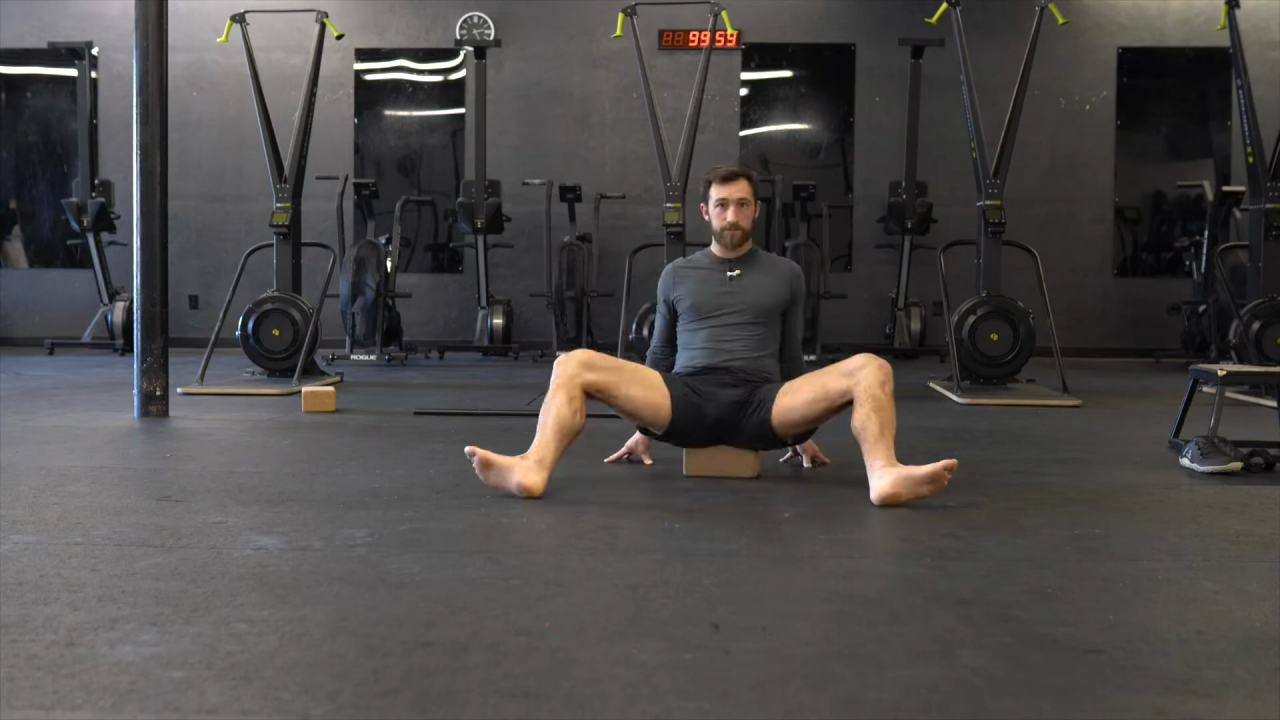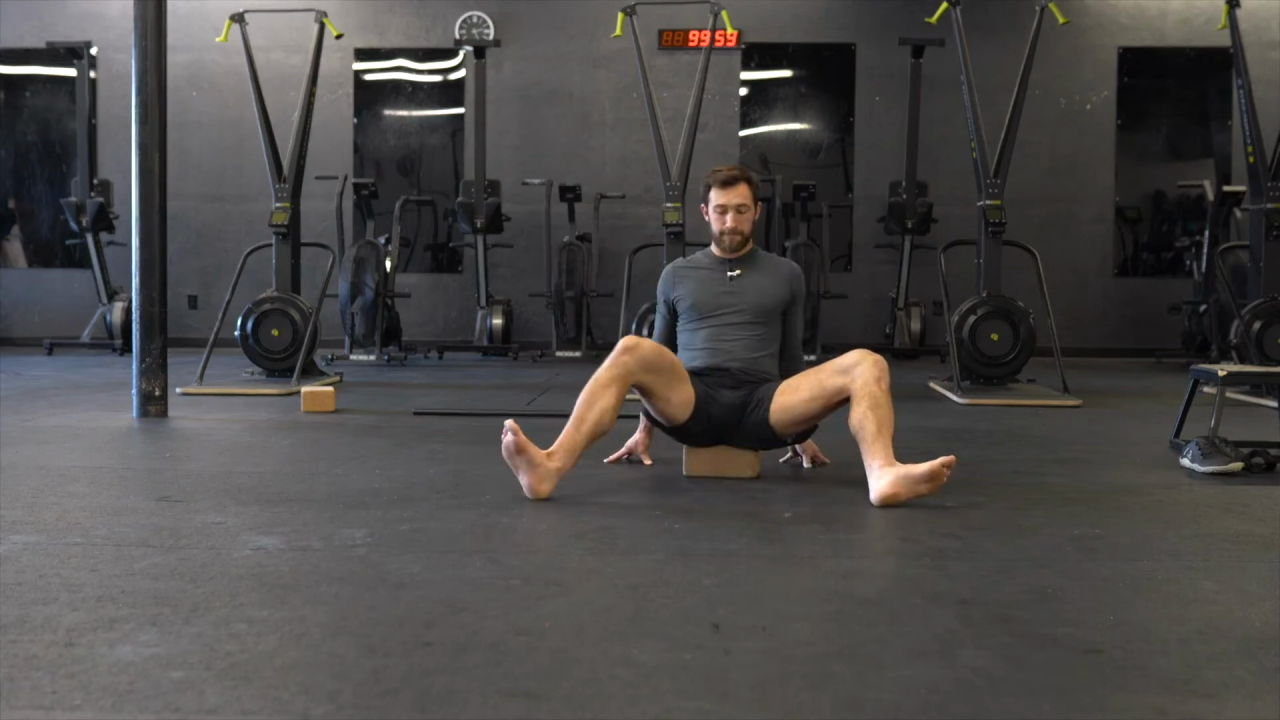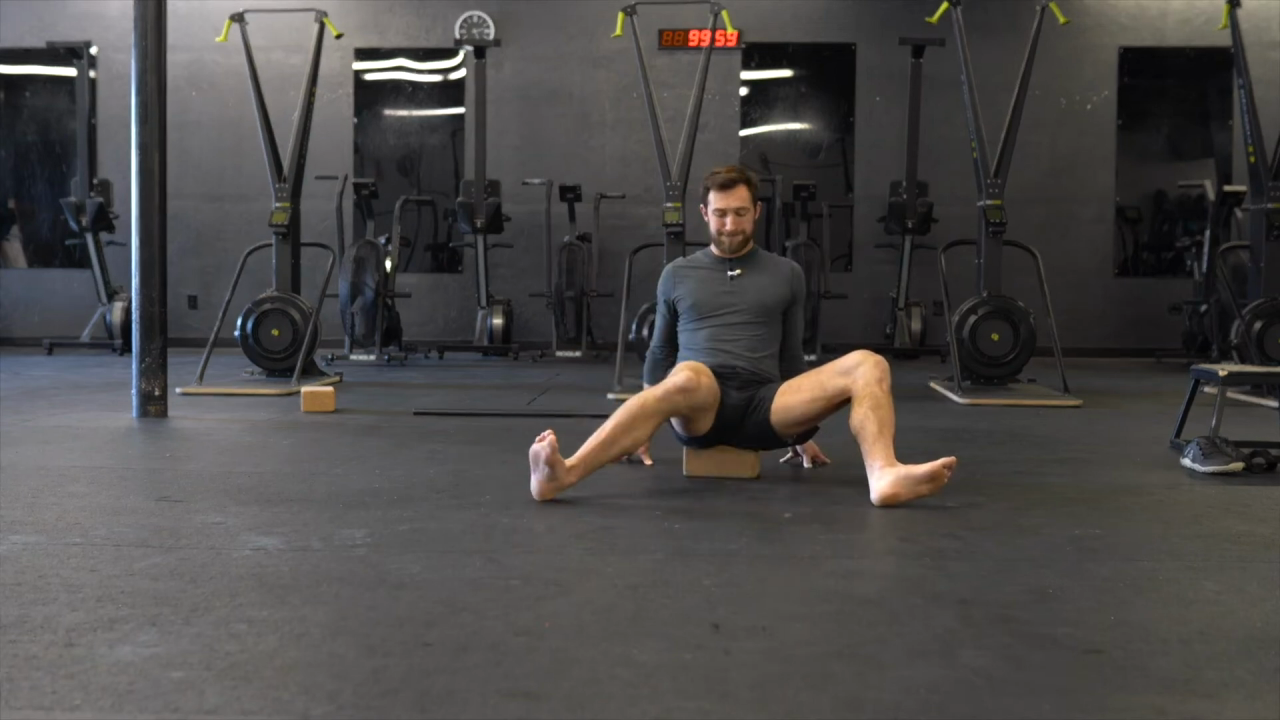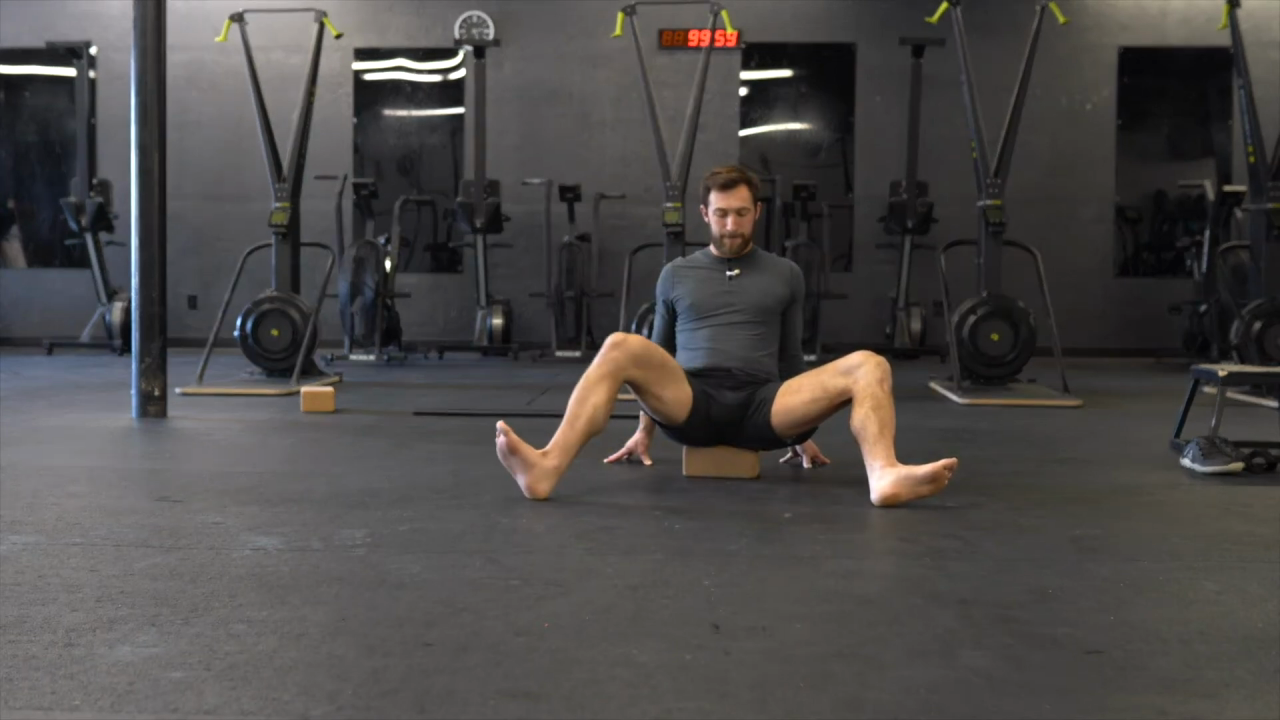
dt=0.5s
person 1, frame 1
left shoulder: (785, 276)
right shoulder: (676, 276)
left elbow: (792, 359)
right elbow: (661, 353)
left wrist: (800, 429)
right wrist: (643, 427)
left hip: (757, 407)
right hip: (688, 404)
left knee: (869, 369)
right knee: (574, 366)
left ankle: (884, 476)
right ankle: (535, 470)
person 1, frame 2
left shoulder: (785, 275)
right shoulder: (677, 275)
left elbow: (790, 358)
right elbow: (662, 354)
left wrist: (801, 429)
right wrist: (645, 430)
left hip: (760, 407)
right hip: (691, 404)
left knee: (866, 365)
right knee: (634, 351)
left ankle: (883, 475)
right ankle: (551, 468)
person 1, frame 3
left shoulder: (786, 274)
right shoulder: (677, 275)
right elbow: (661, 355)
left wrist: (802, 428)
right wrist: (645, 427)
left hip: (763, 406)
right hip: (698, 408)
left knee: (868, 366)
right knee: (689, 379)
left ankle: (884, 475)
right ankle: (565, 474)
person 1, frame 4
left shoulder: (785, 274)
right shoulder: (676, 275)
left elbow: (789, 359)
right elbow: (660, 355)
left wrist: (800, 430)
right wrist: (644, 429)
left hip: (760, 406)
right hip: (690, 406)
left knee: (868, 366)
right knee: (622, 347)
left ankle: (884, 476)
right ankle: (549, 468)
